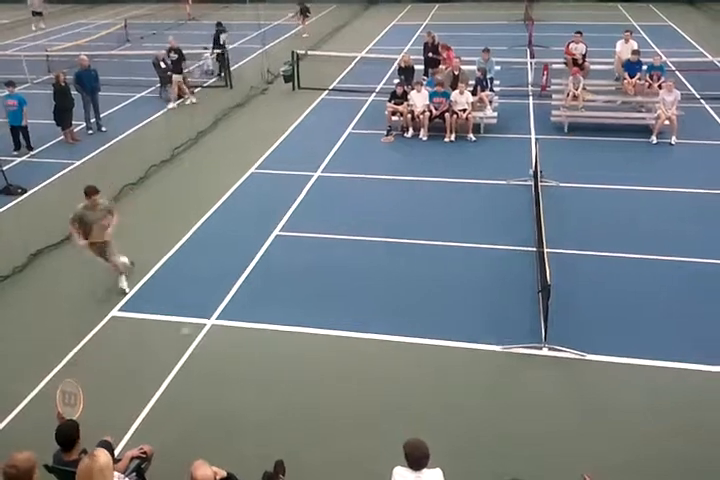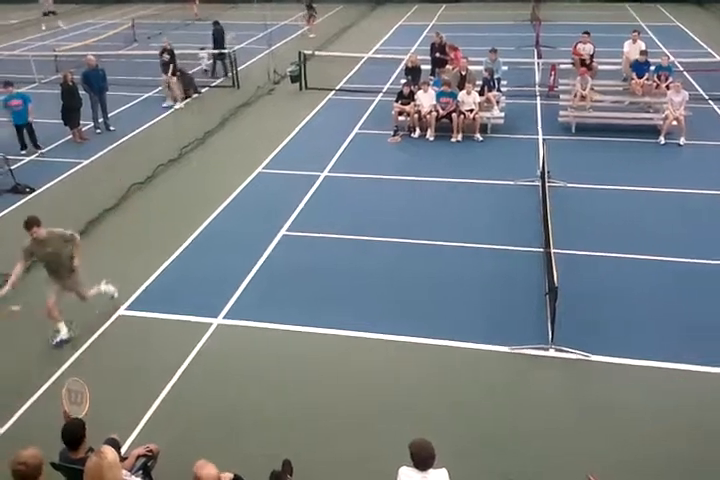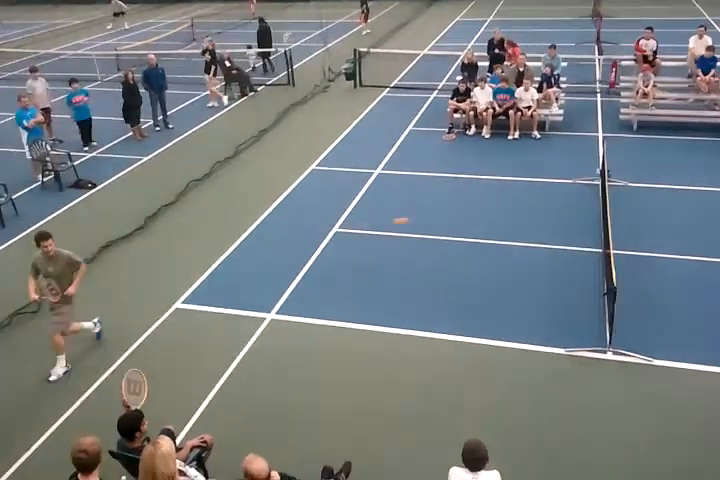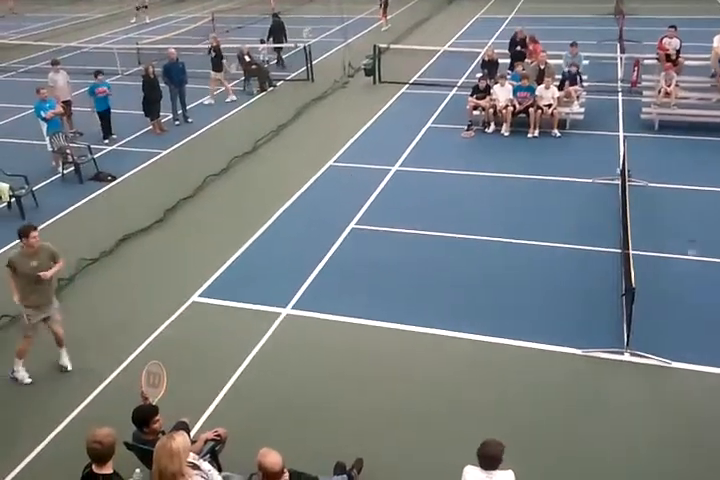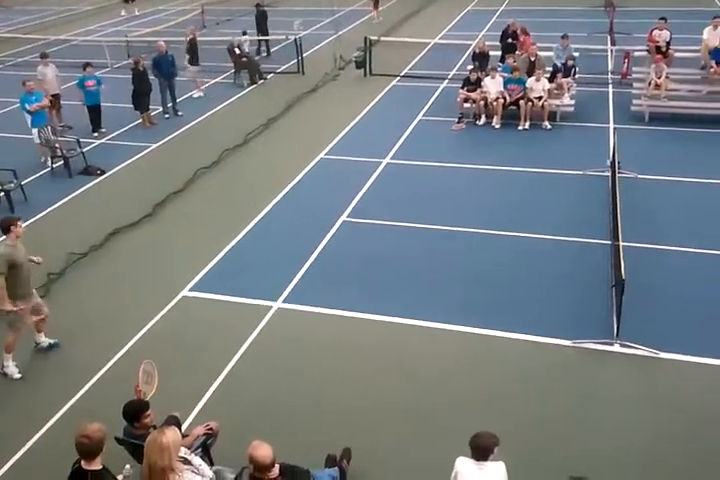
dt=0.4s
person 1, frame 1
left shoulder: (104, 204)
right shoulder: (80, 211)
left elbow: (114, 215)
right elbow: (72, 225)
left wrist: (111, 229)
right wrist: (78, 240)
left hip: (106, 239)
right hip: (92, 243)
left knee: (116, 264)
right knee: (113, 261)
left ankle: (122, 280)
right ankle: (123, 260)
person 1, frame 2
left shoulder: (58, 234)
right shoulder: (30, 247)
left elbow: (76, 238)
right elbow: (21, 265)
left wrist: (76, 258)
left hip: (69, 273)
right hip: (55, 278)
left knee: (85, 296)
right knee: (49, 306)
left ankle: (104, 287)
right ankle: (63, 332)
person 1, frame 3
left shoulder: (66, 256)
right shoulder: (37, 262)
left elbow: (82, 266)
right elbow: (32, 278)
left wrist: (74, 286)
right wrist: (32, 294)
left hip: (65, 301)
right hip: (53, 300)
left knee: (56, 335)
right knee: (65, 330)
left ankle: (61, 365)
right ankle: (93, 325)
person 1, frame 4
left shoulder: (47, 249)
right shoulder: (15, 258)
left elbow: (60, 262)
right elbow: (12, 273)
left wrist: (51, 272)
right wrist: (15, 294)
left hip: (48, 301)
right hip: (29, 305)
left knee: (58, 331)
right knee: (27, 339)
left ankle: (63, 356)
right ankle: (17, 370)
person 1, frame 5
left shoulder: (16, 244)
left wrist: (31, 259)
left hip: (29, 292)
right hip: (16, 299)
left knee: (42, 313)
right knee: (15, 332)
left ankle: (41, 341)
